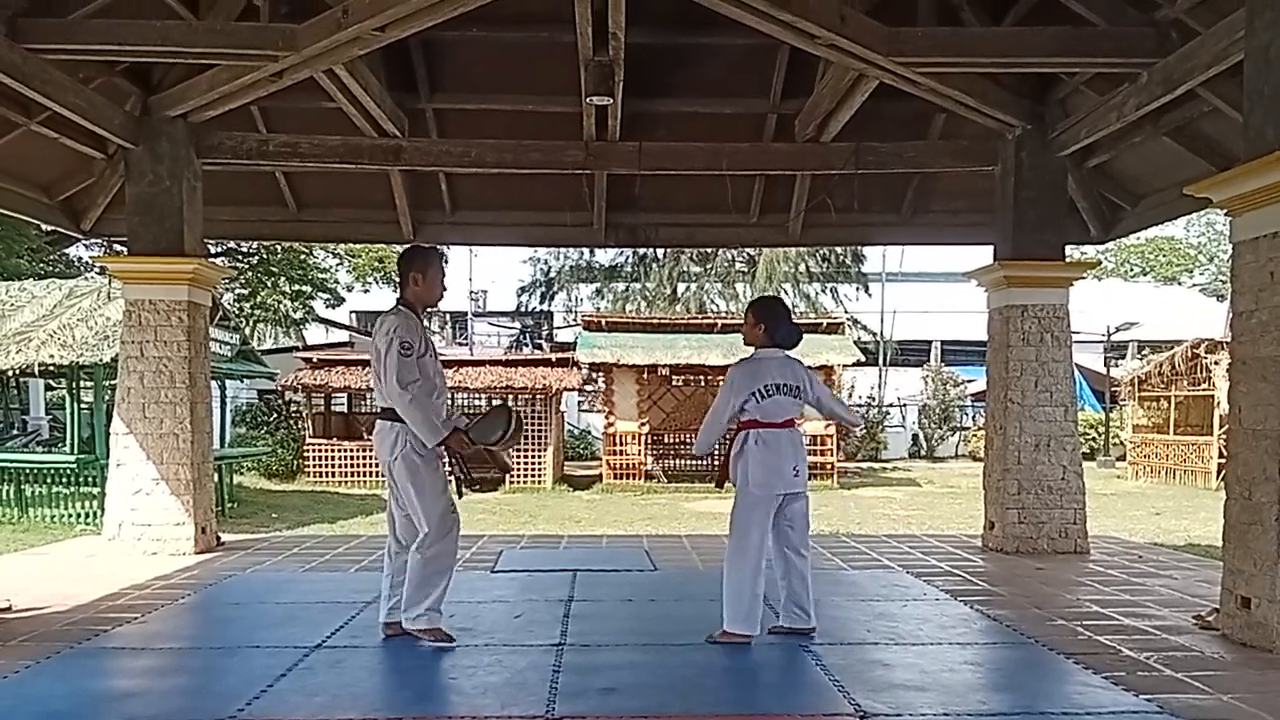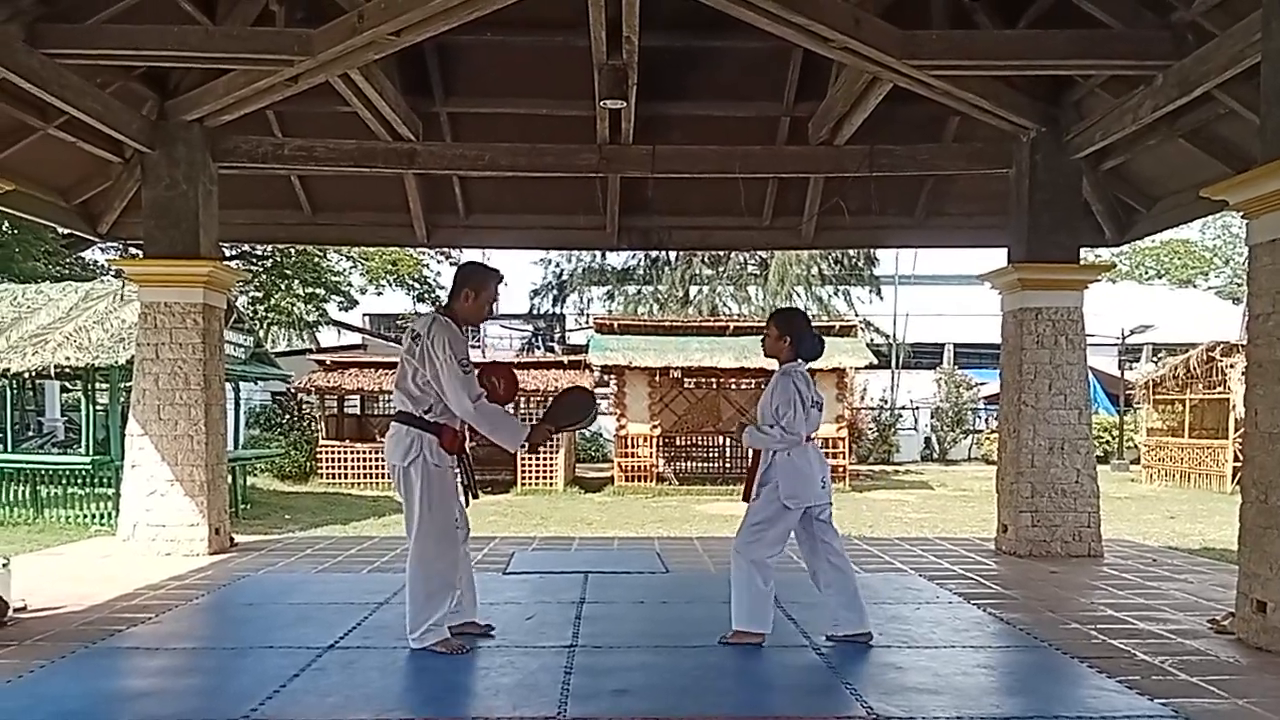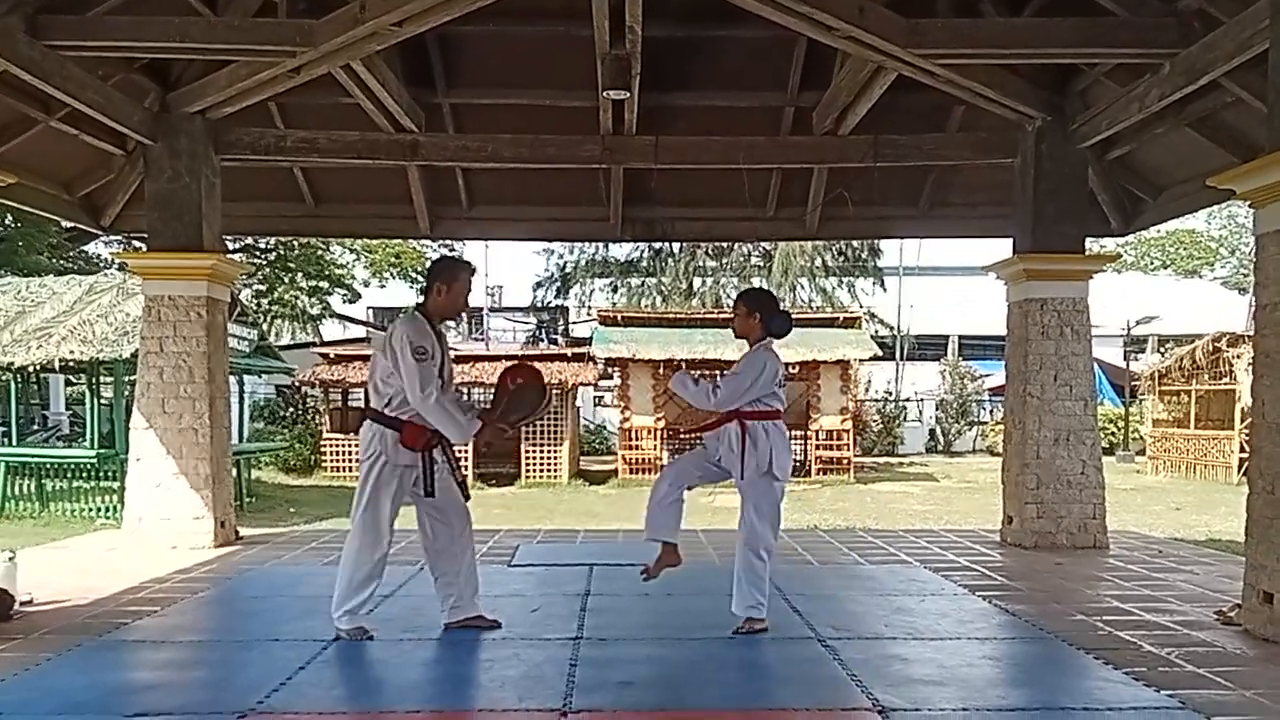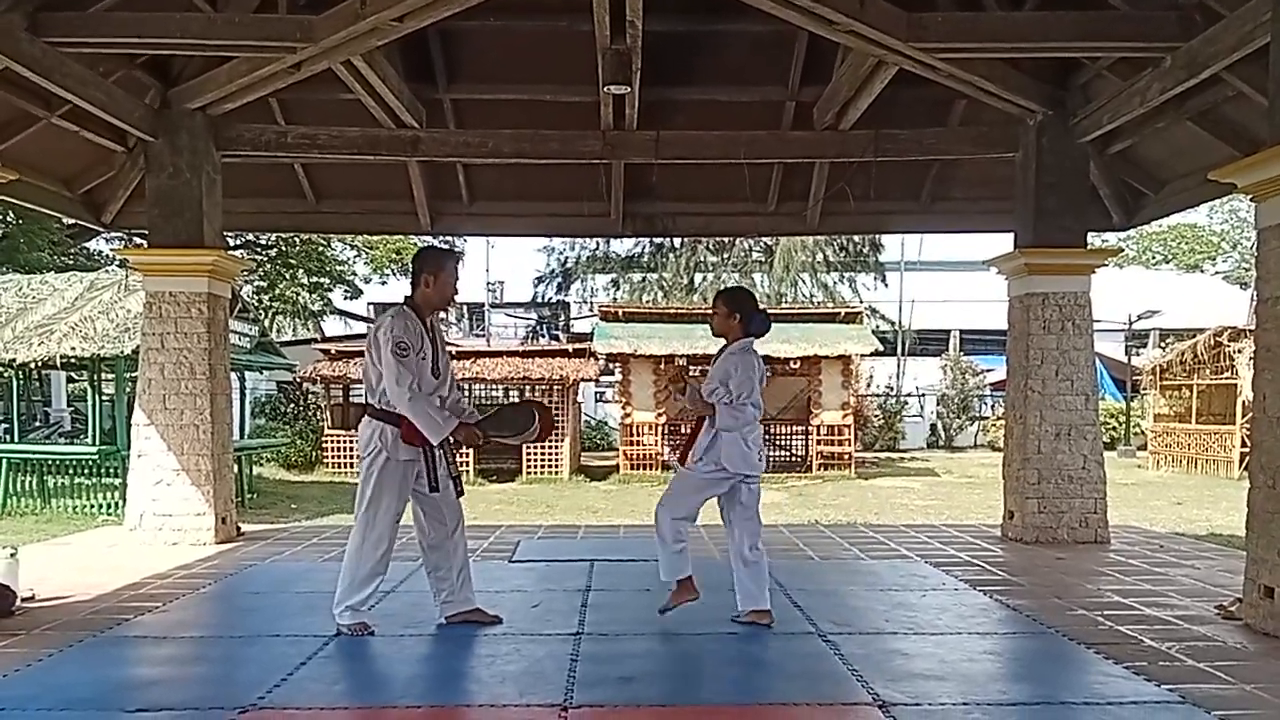
dt=0.7s
person 1, frame 1
left shoulder: (409, 324)
right shoulder: (398, 325)
right elbow: (402, 391)
left wrist: (446, 427)
right wrist: (443, 433)
left hip: (411, 440)
right hip: (407, 440)
left knee: (407, 532)
right knee: (438, 525)
left ankle: (395, 616)
right ankle: (419, 615)
person 1, frame 2
left shoulder: (425, 327)
right shoulder: (445, 338)
right elbow: (469, 405)
right wrist: (525, 434)
left hip: (426, 443)
right hip: (422, 446)
left knee: (452, 532)
right knee: (434, 540)
left ankle: (456, 615)
right ankle: (427, 631)
person 1, frame 3
left shoulder: (436, 335)
right shoulder: (407, 330)
left elbow: (442, 395)
right elbow: (423, 395)
left wrist: (477, 418)
right wrist: (475, 427)
left hip: (427, 447)
right hip: (390, 442)
left knee: (453, 525)
right knee: (372, 533)
left ankle: (460, 609)
right ankle: (347, 616)
person 1, frame 4
left shoulder: (431, 328)
right shoulder: (395, 326)
left elbow: (445, 390)
right elbow: (402, 392)
left wrist: (468, 422)
right wrist: (452, 429)
left hip: (426, 443)
right hip: (390, 439)
left knee: (445, 522)
right knee: (376, 528)
left ankle: (457, 603)
right ankle: (349, 611)
person 2, frame 1
left shoulder: (743, 371)
right shoulder: (798, 369)
left elbow: (720, 417)
right elbow: (828, 403)
left wrist: (702, 444)
right wrist: (849, 418)
left hip: (759, 462)
right hip: (793, 460)
left knee: (747, 547)
right knee: (792, 546)
left ankle: (740, 627)
right ankle: (798, 619)
person 2, frame 2
left shoulder: (786, 381)
right shoulder: (800, 378)
left elbow: (791, 433)
left wrist: (751, 435)
right wrist: (759, 432)
left hip: (787, 475)
right hip: (807, 473)
left knee: (750, 549)
right knee: (825, 551)
left ankle: (752, 627)
right ankle: (853, 624)
person 2, frame 3
left shoulder: (762, 360)
right shoulder: (756, 358)
left elbow: (716, 396)
left wrist: (679, 380)
left hip: (760, 450)
right hip: (734, 444)
left knee: (754, 533)
right knee: (671, 477)
left ankle: (754, 613)
right ankle: (668, 550)
person 2, frame 4
left shoulder: (741, 358)
right shoulder: (730, 356)
left elbow: (748, 412)
right elbow: (717, 401)
left wrist: (709, 410)
right wrist: (690, 394)
left hip: (726, 450)
right hip: (737, 452)
left knee: (671, 511)
right knee: (743, 532)
left ankle: (684, 582)
right ankle: (757, 607)
